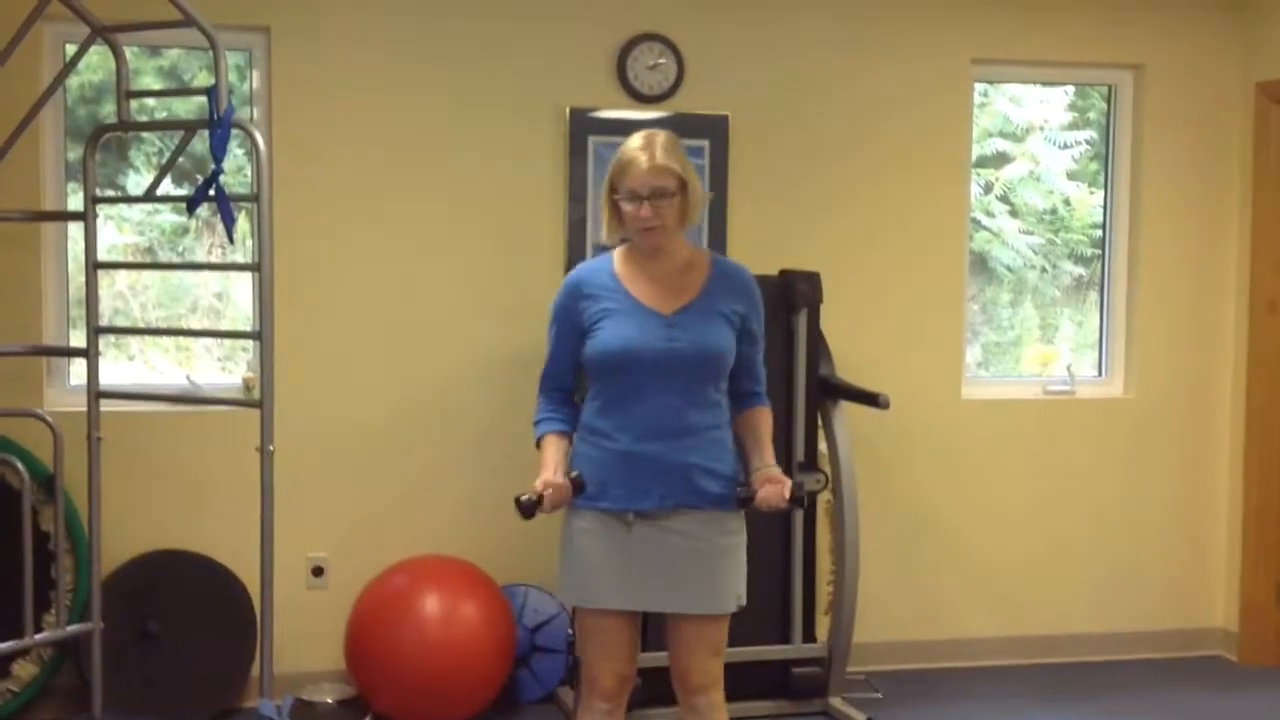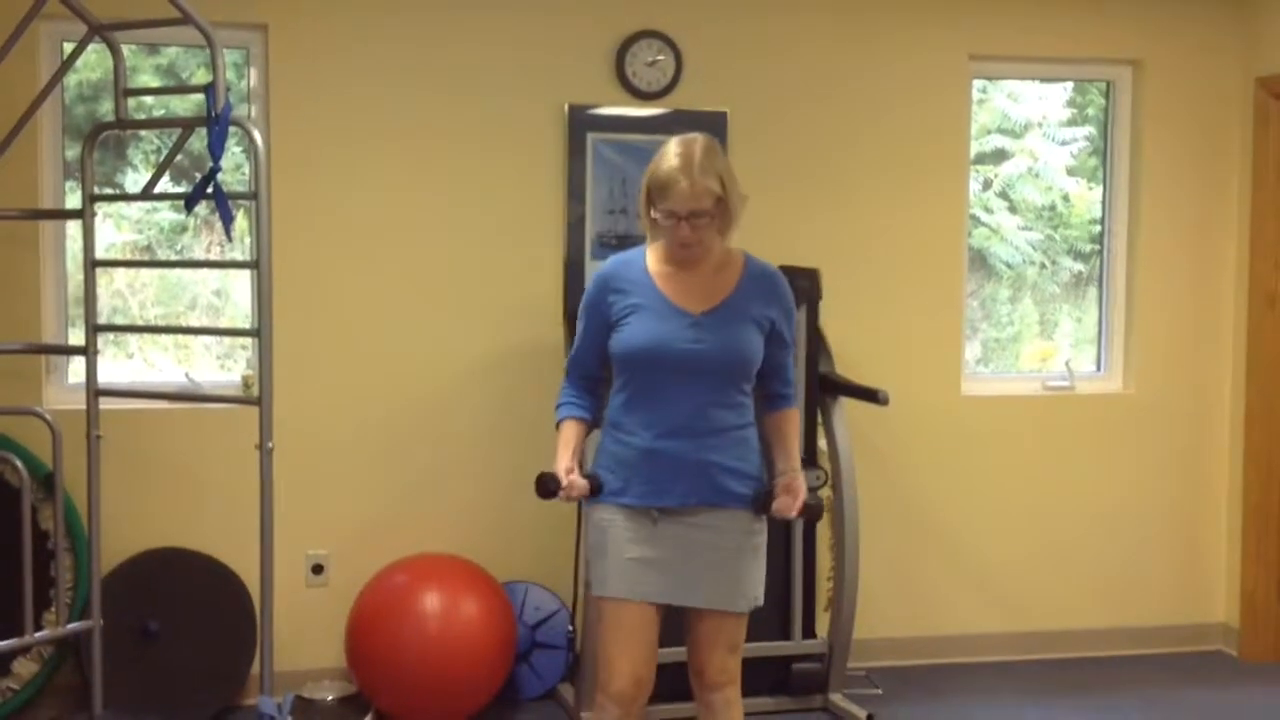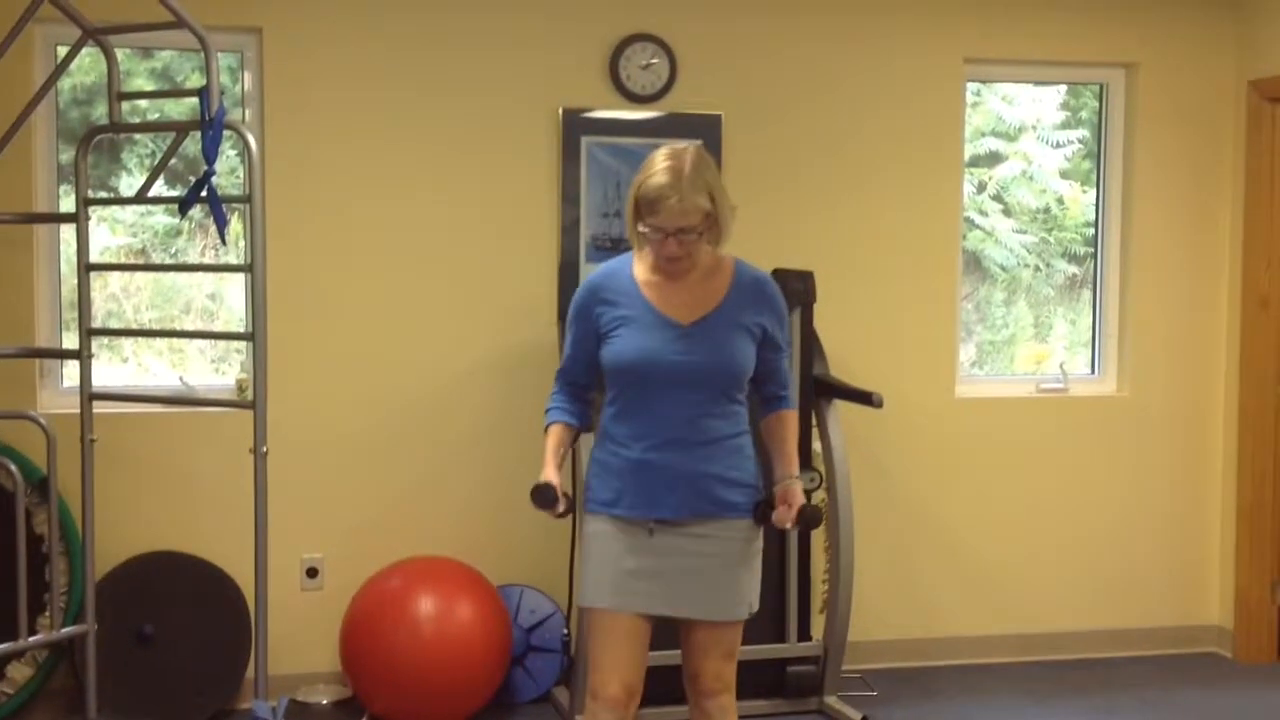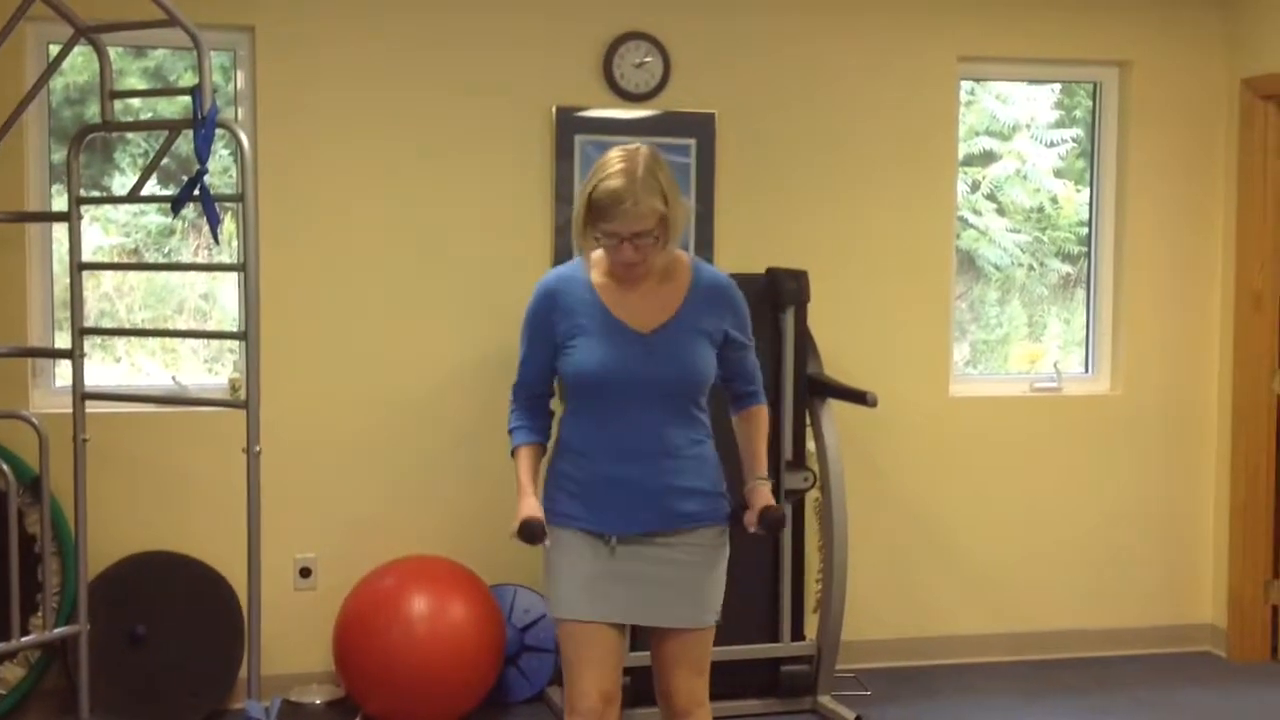
dt=0.3s
person 1, frame 1
left shoulder: (734, 287)
right shoulder: (585, 287)
left elbow: (748, 394)
right elbow: (556, 395)
left wrist: (763, 464)
right wrist: (552, 468)
left hip: (704, 509)
right hip: (605, 509)
person 1, frame 2
left shoulder: (765, 288)
right shoulder: (615, 280)
left elbow: (778, 394)
right elbow: (582, 382)
left wrist: (788, 469)
right wrist: (566, 457)
left hip: (726, 507)
right hip: (627, 503)
person 1, frame 3
left shoulder: (756, 294)
right shoulder: (603, 289)
left elbow: (775, 396)
right elbow: (572, 389)
left wrist: (787, 476)
right wrist: (551, 463)
left hip: (721, 515)
right hip: (620, 514)
person 1, frame 4
left shoulder: (715, 294)
right shoulder: (559, 294)
left elbow: (747, 393)
right elbow: (529, 402)
left wrist: (758, 479)
right wrist: (527, 489)
left hip: (688, 527)
right hip: (585, 528)
